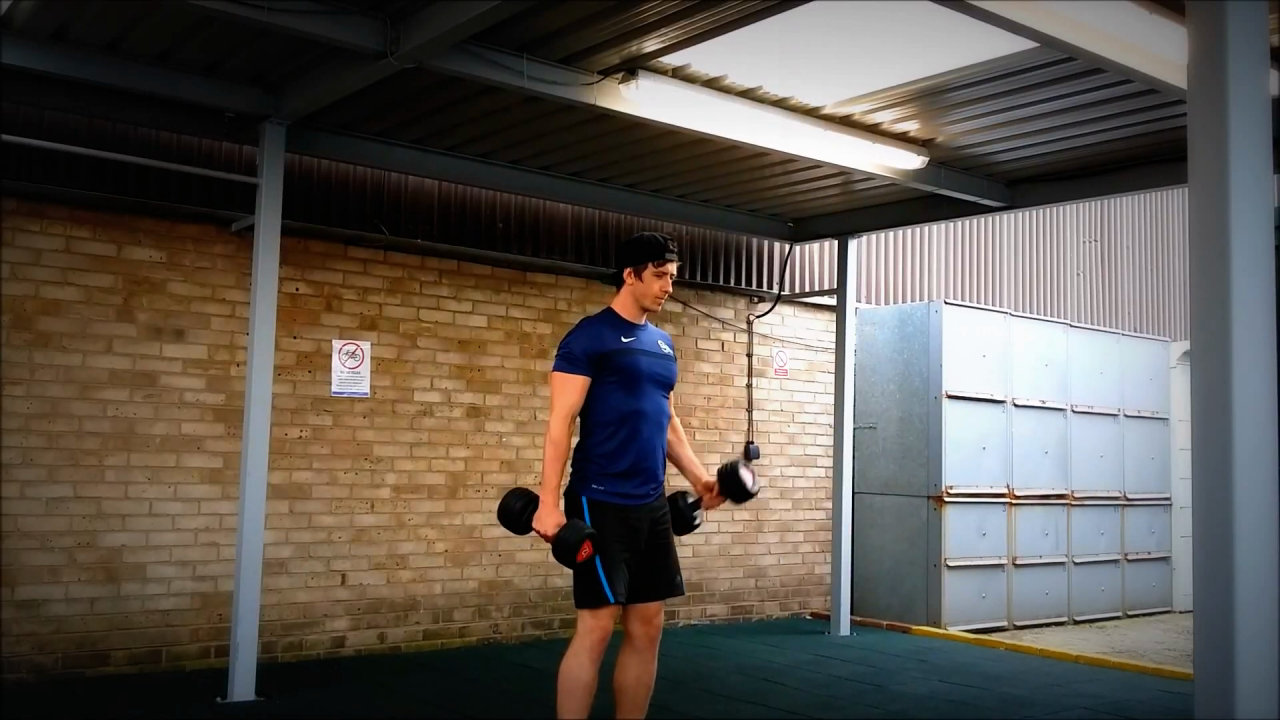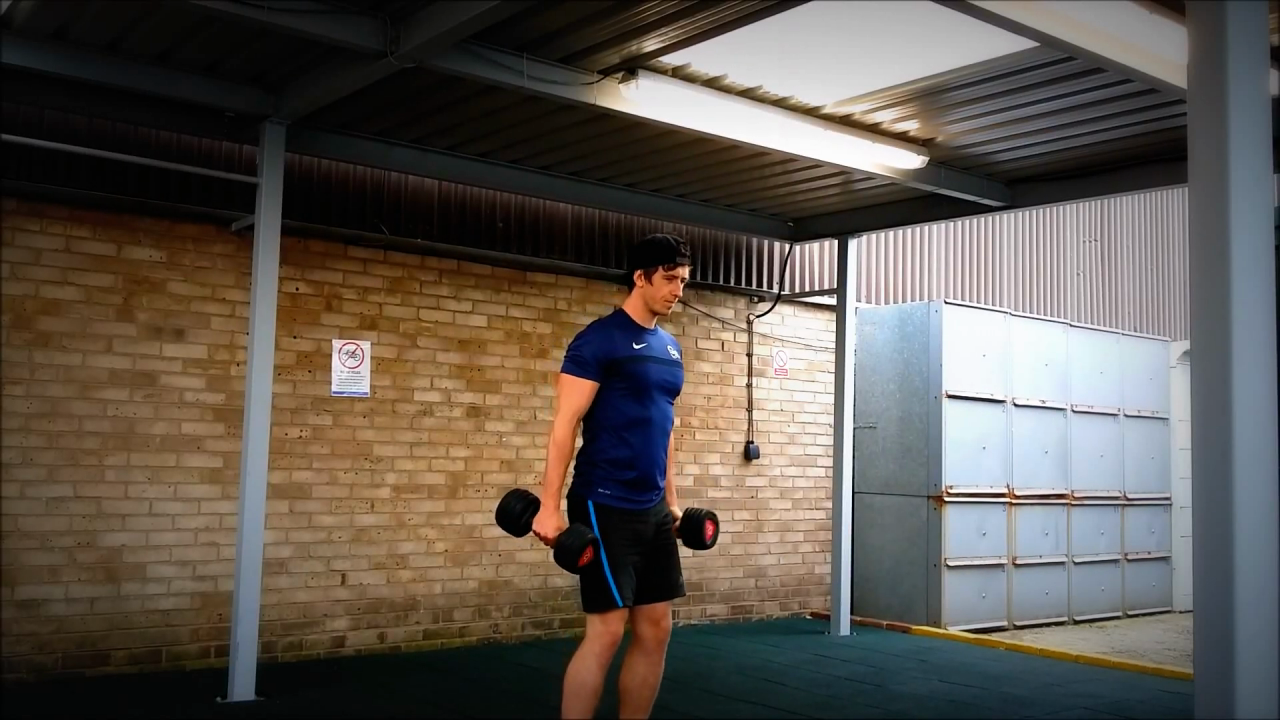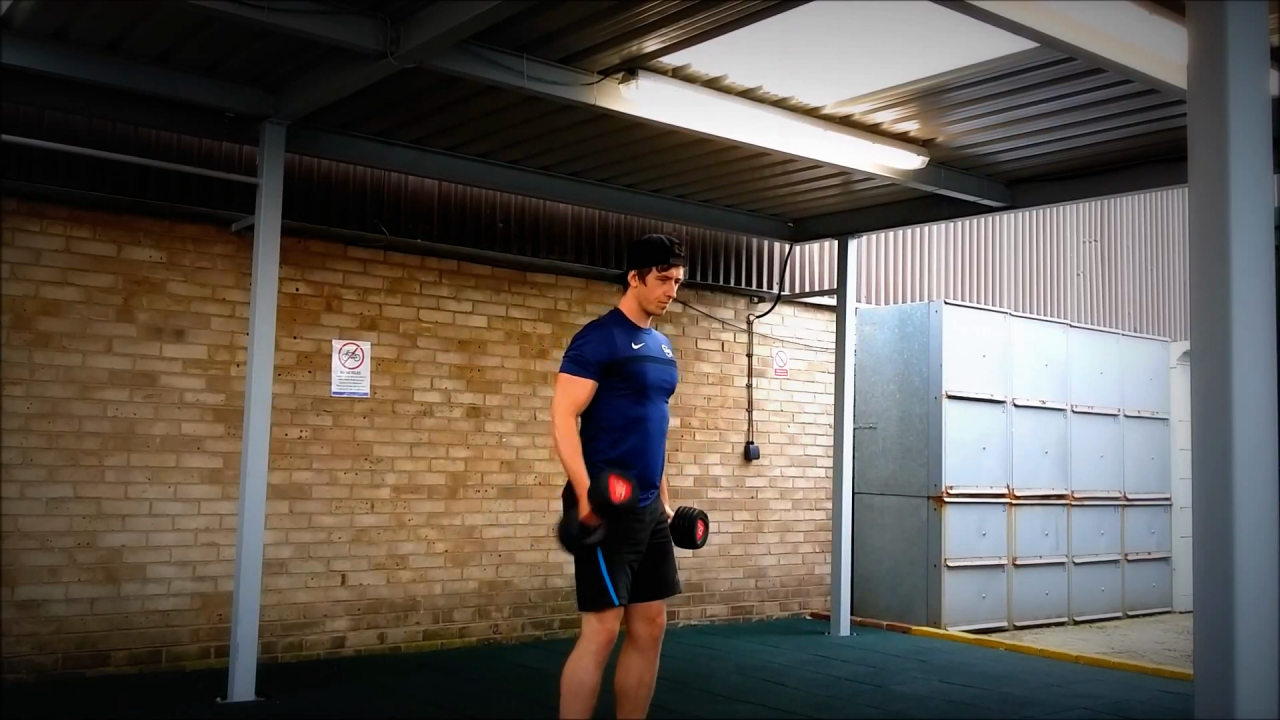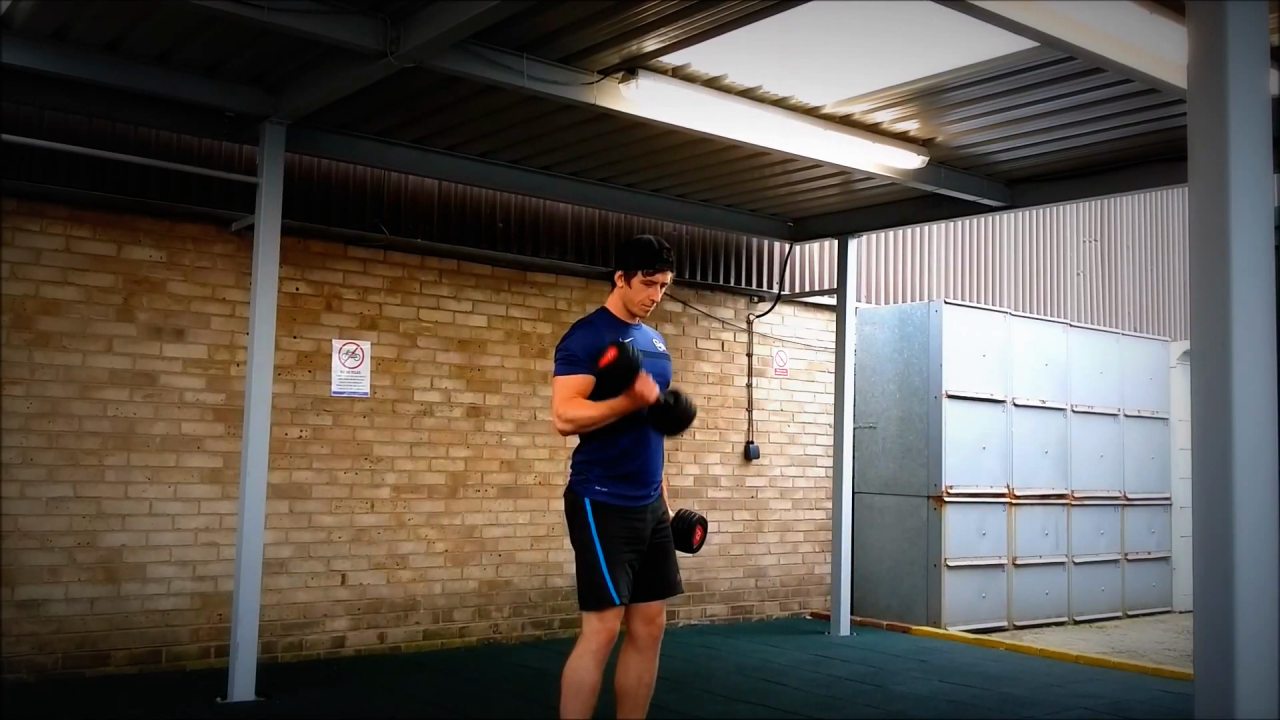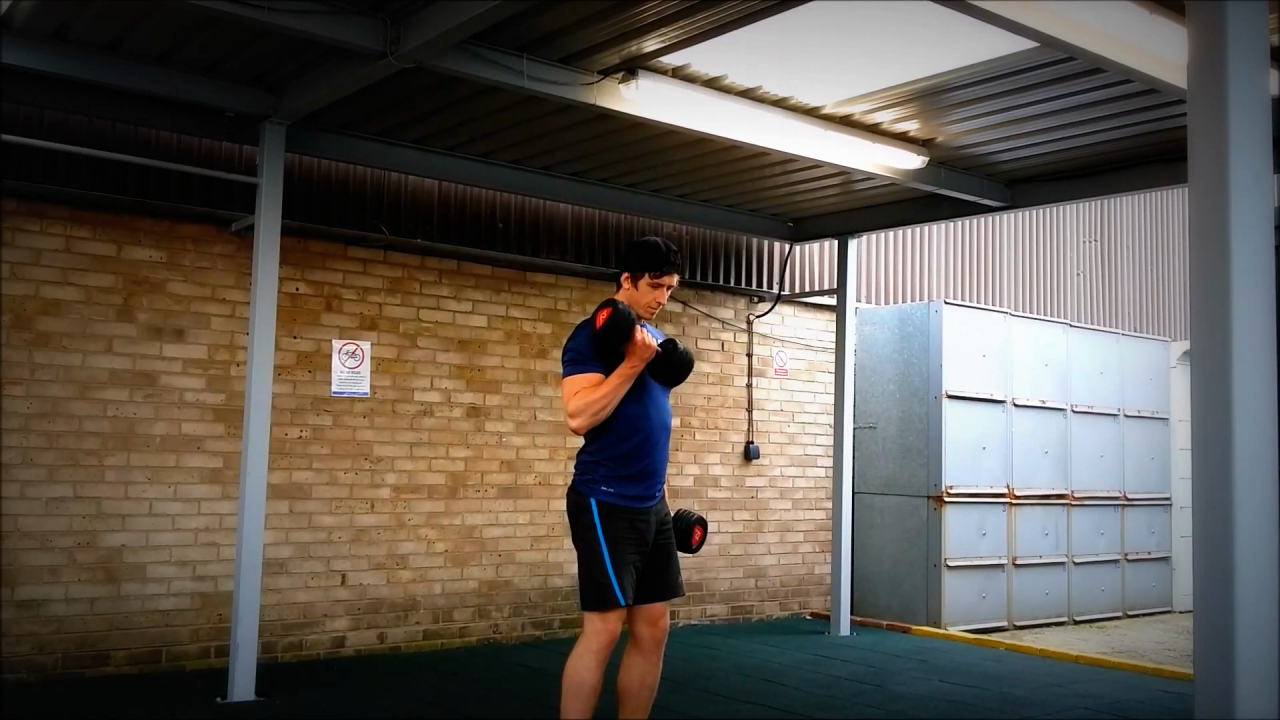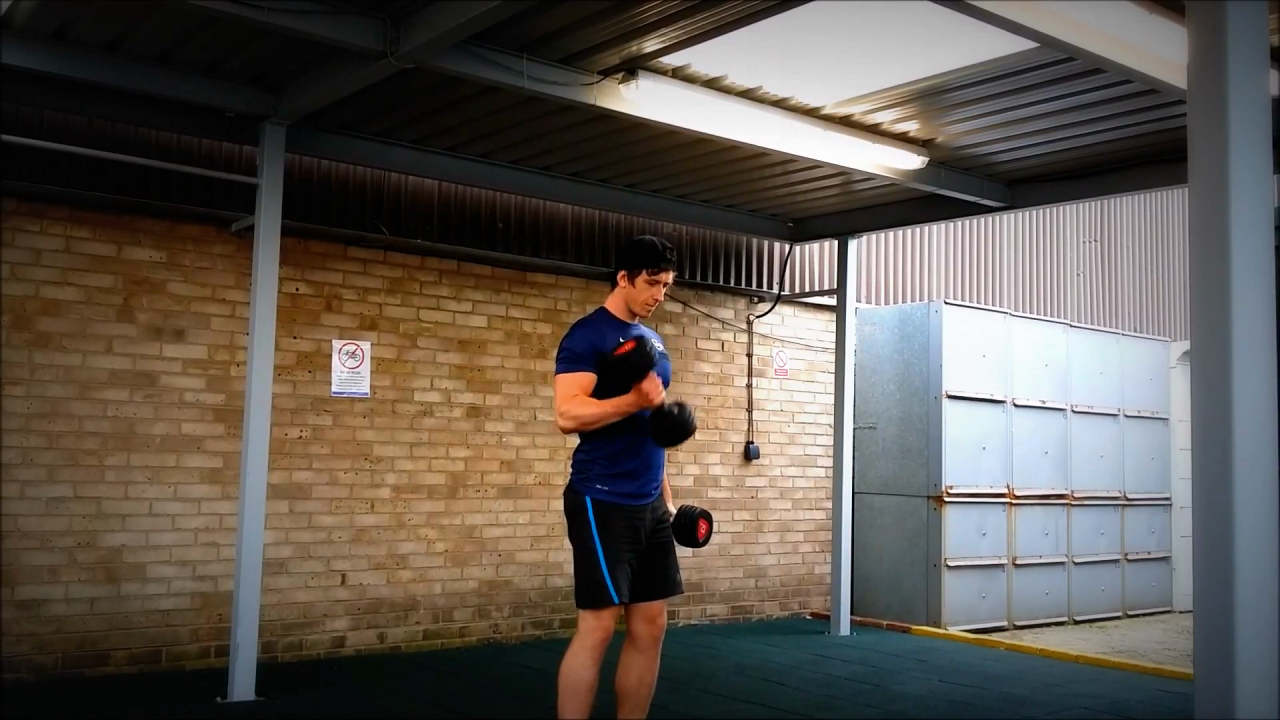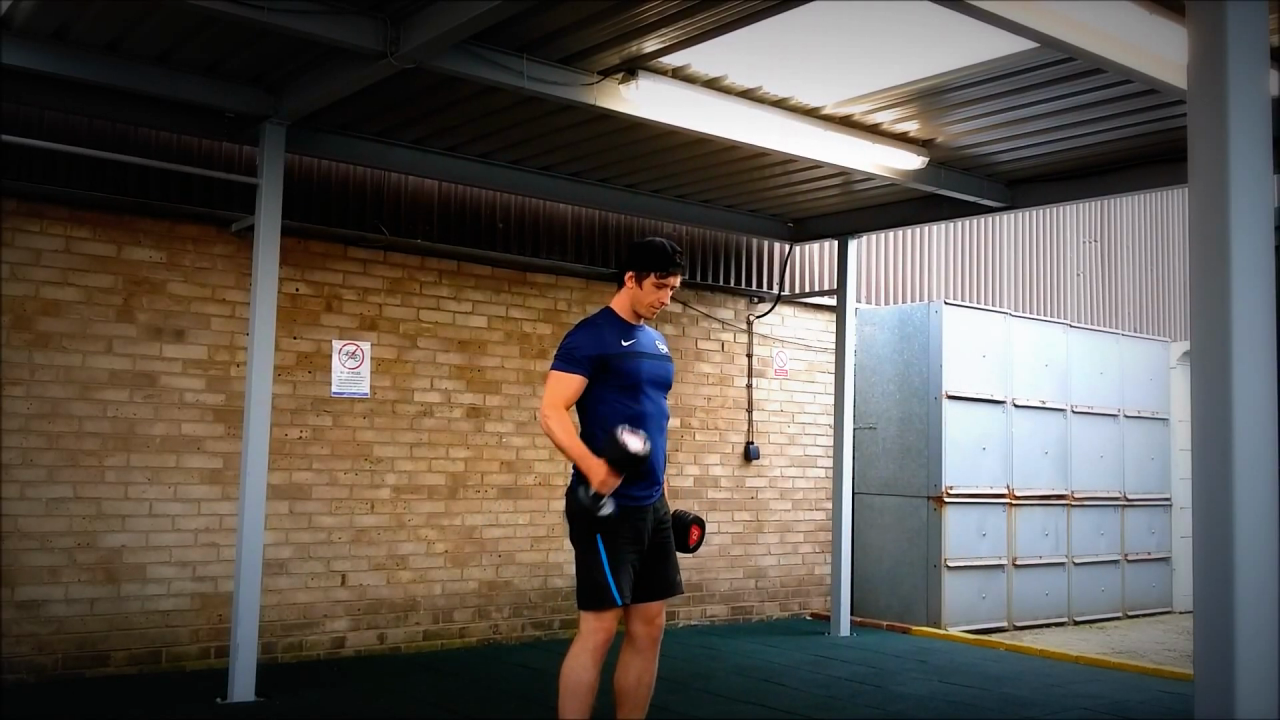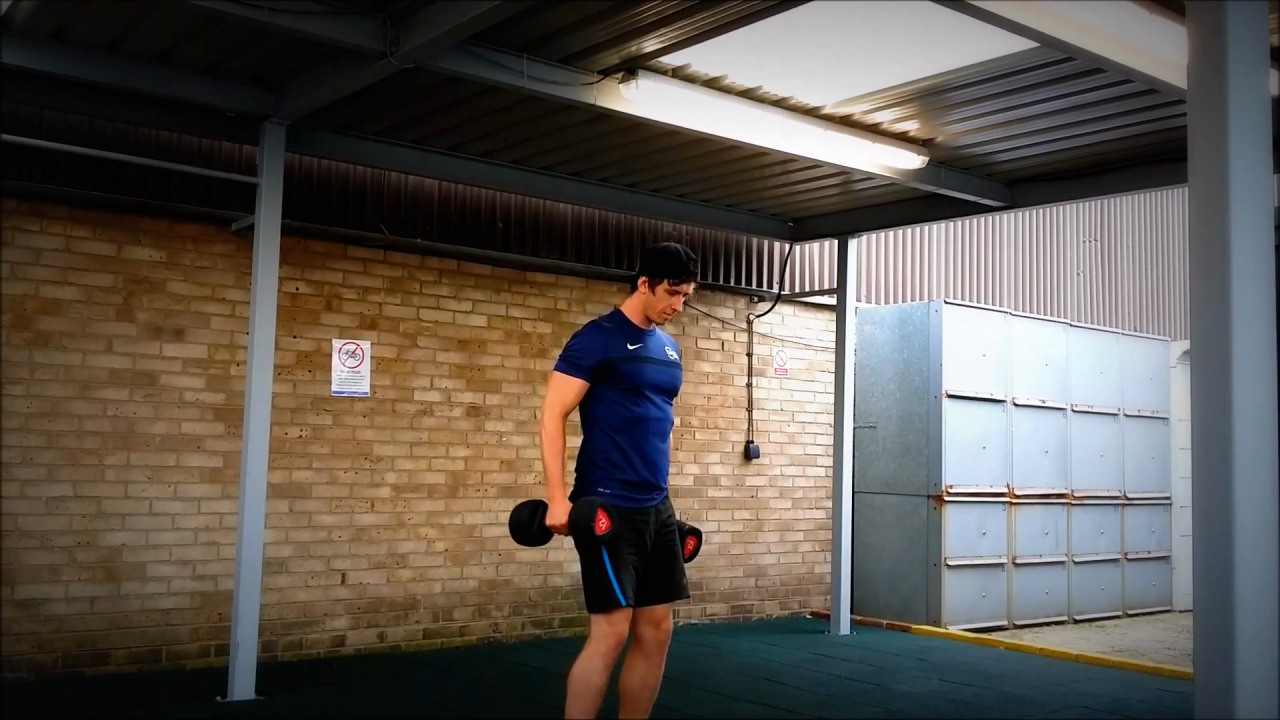
dt=0.3s
person 1, frame 1
left shoulder: (661, 342)
right shoulder: (590, 337)
right elbow: (561, 421)
left wrist: (699, 477)
right wrist: (548, 501)
left hip: (650, 503)
right hip: (602, 501)
left knee: (646, 627)
right knee: (596, 627)
person 1, frame 2
left shoulder: (669, 346)
right shoulder: (601, 340)
right elbow: (565, 423)
left wrist: (671, 499)
right wrist: (549, 506)
left hip: (651, 508)
right hip: (606, 504)
left knee: (654, 630)
right knee: (607, 631)
person 1, frame 3
left shoulder: (662, 346)
right shoulder: (599, 339)
right elbow: (564, 417)
left wrist: (663, 499)
right wrist: (585, 492)
left hip: (645, 507)
left knee: (650, 627)
right knee: (602, 629)
person 1, frame 4
left shoulder: (654, 340)
right shoulder: (587, 336)
right elbow: (565, 415)
left wrist: (664, 497)
right wrist: (628, 399)
left hip: (648, 504)
right hip: (602, 502)
left knee: (649, 627)
right knee: (602, 628)
person 1, frame 5
left shoulder: (654, 339)
right shoulder: (593, 335)
right elbow: (578, 416)
right wrist: (631, 364)
left hip: (649, 505)
right hip: (605, 503)
left knee: (652, 628)
right knee: (604, 628)
person 1, frame 6
left shoulder: (650, 340)
right shoulder: (589, 334)
right elbow: (567, 414)
left wrist: (666, 495)
right wrist: (634, 400)
left hip: (647, 503)
right hip: (602, 501)
left knee: (650, 626)
right knee: (598, 627)
person 1, frame 7
left shoulder: (656, 341)
right shoulder: (592, 336)
right elbow: (552, 411)
right wrist: (591, 466)
left hip: (650, 503)
right hip: (607, 505)
left knee: (648, 627)
right knee: (599, 628)
person 1, frame 8
left shoulder: (668, 347)
right shoulder: (598, 339)
right elbow: (552, 415)
right wrist: (557, 497)
left hip: (656, 507)
right hip: (606, 505)
left knee: (656, 631)
right knee: (611, 631)
